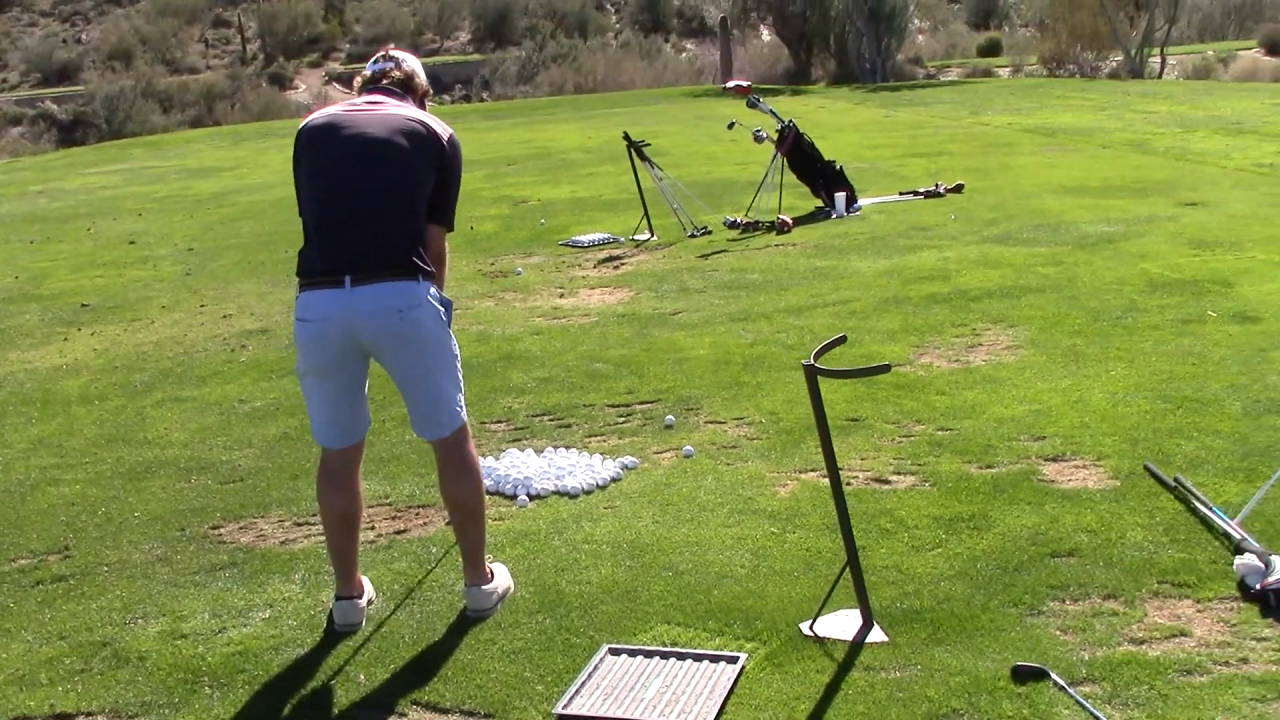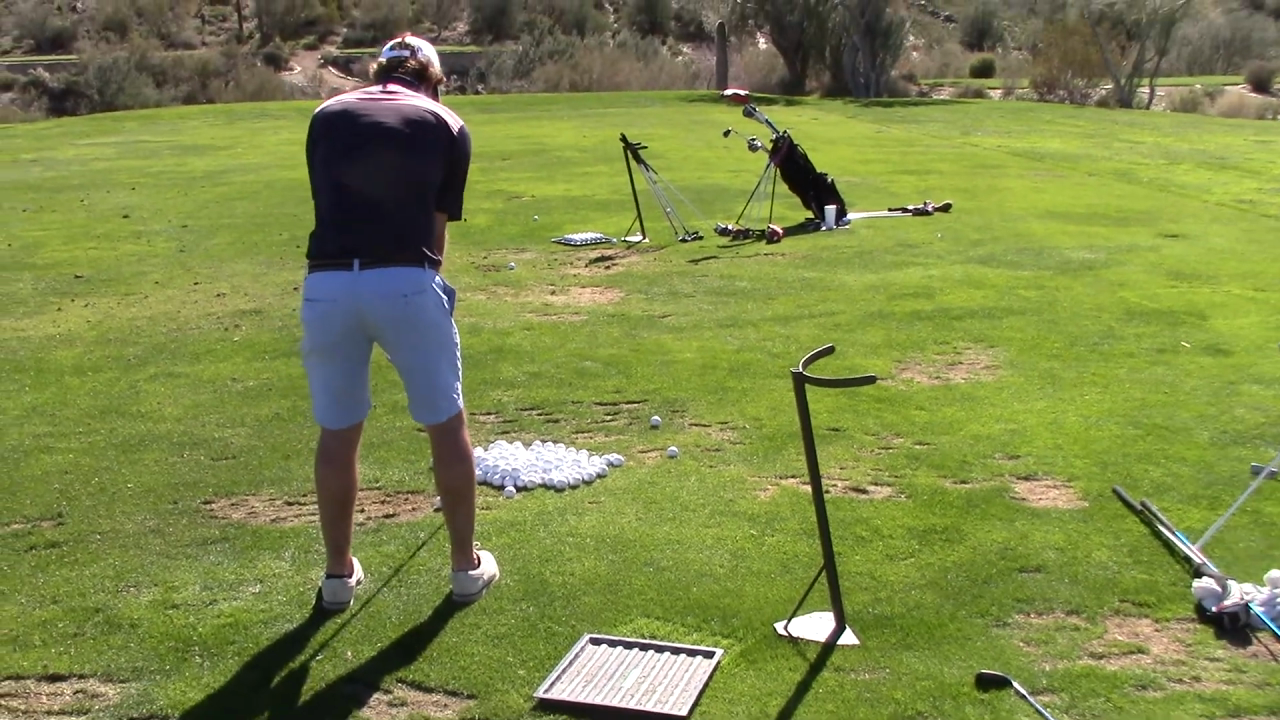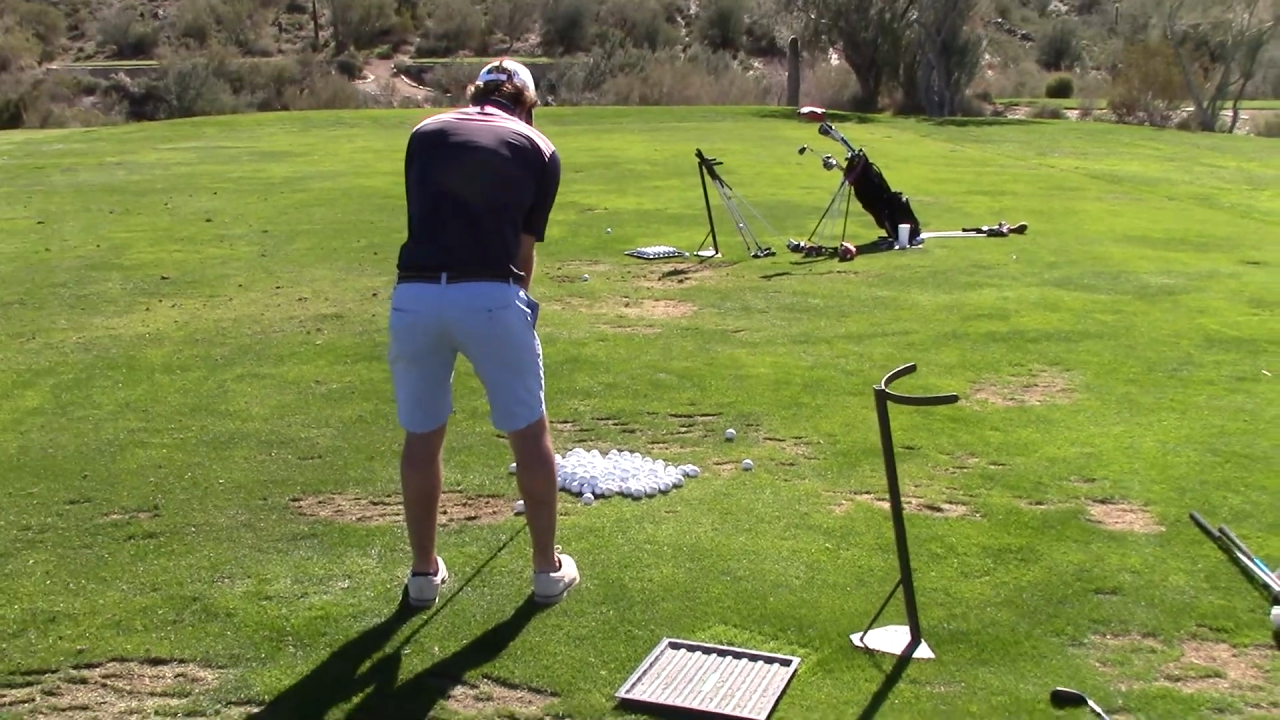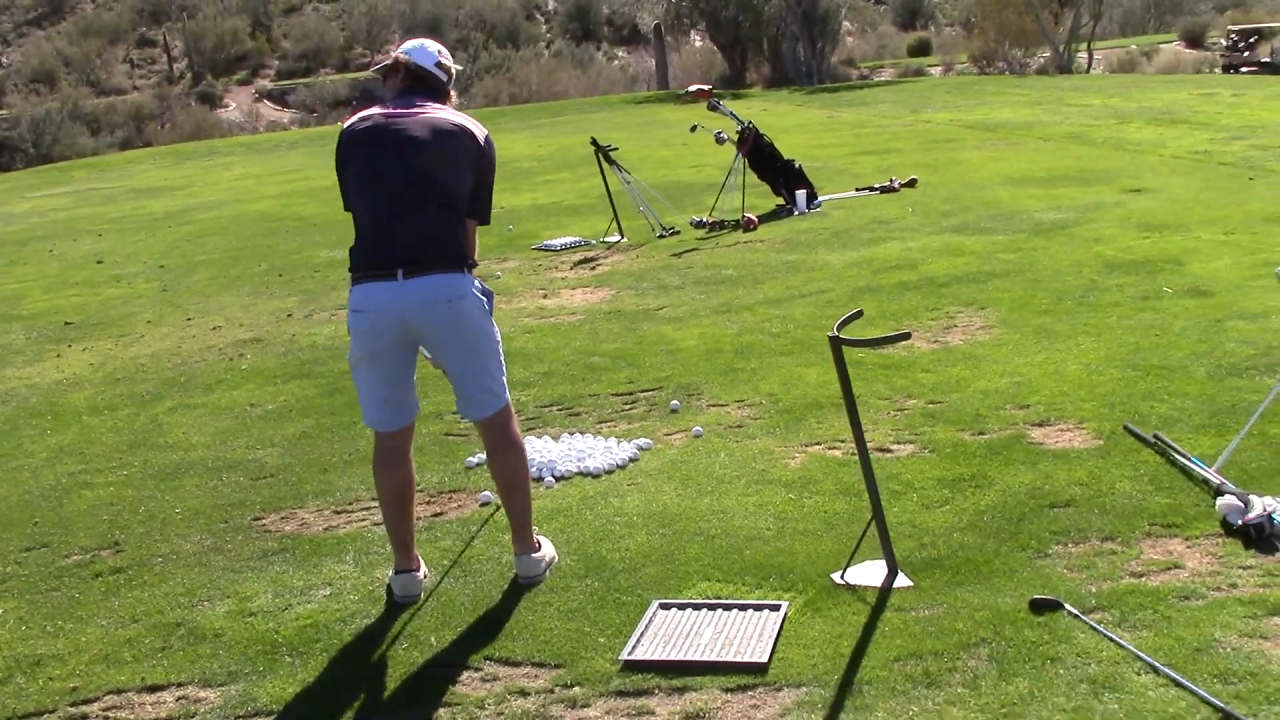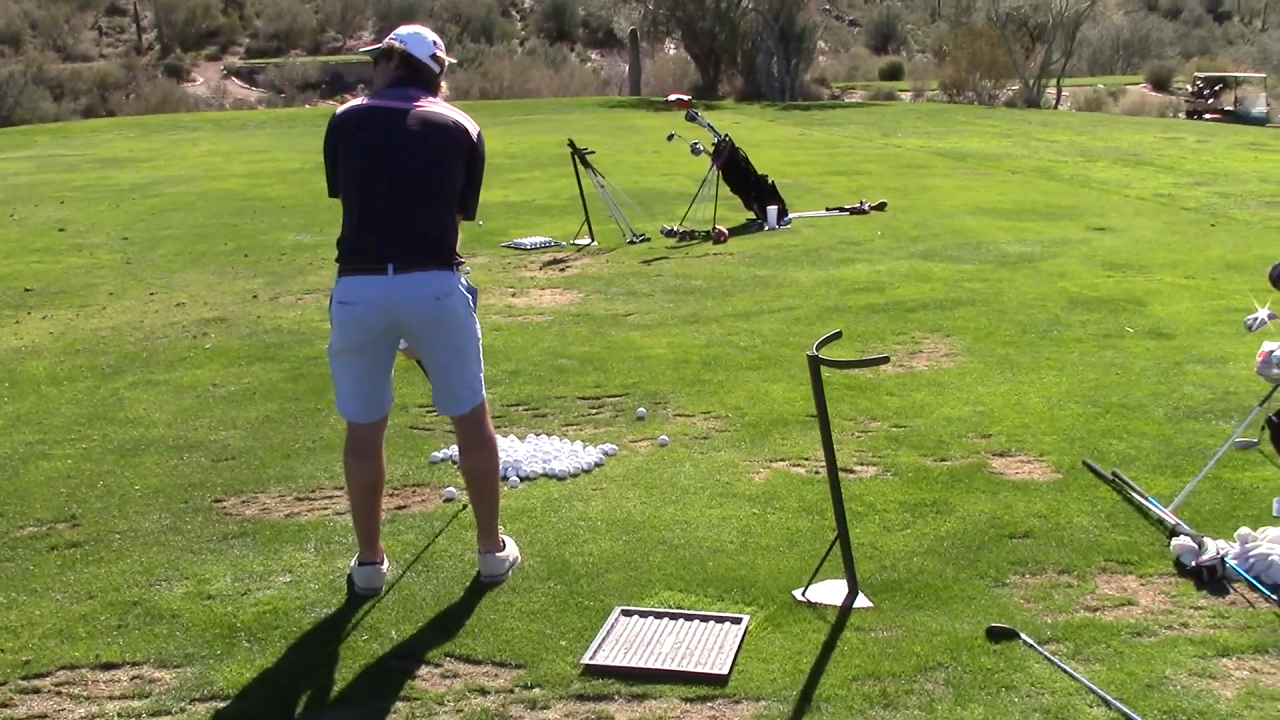
dt=0.4s
person 1, frame 1
left shoulder: (312, 127)
right shoulder: (435, 133)
right wrist: (432, 298)
left hip: (320, 301)
right hip: (401, 297)
left knee: (338, 453)
right knee: (451, 439)
left ankle: (349, 593)
right ankle: (479, 579)
person 1, frame 2
left shoulder: (328, 114)
right shoulder: (447, 125)
left hip: (328, 283)
right hip: (406, 283)
left knee: (337, 433)
right knee: (447, 425)
left ankle: (339, 572)
right ankle: (466, 564)
person 1, frame 3
left shoulder: (425, 132)
right shoulder: (539, 149)
left hip: (416, 294)
right hip: (490, 296)
left knee: (421, 437)
right knee: (529, 432)
left ankle: (424, 570)
right ankle: (547, 567)
person 1, frame 4
left shoulder: (354, 132)
right shoulder: (470, 133)
left elbow: (359, 214)
right elbow: (469, 233)
left hip: (372, 294)
right hip: (446, 287)
left knee: (390, 436)
right knee: (496, 419)
left ankle: (406, 568)
right ankle: (527, 549)
person 1, frame 5
left shoulder: (346, 120)
right shoulder: (463, 130)
left elbow: (346, 203)
left hip: (359, 286)
right hip: (434, 284)
left knee: (363, 427)
right knee: (470, 416)
left ankle: (370, 560)
right ankle: (491, 547)
